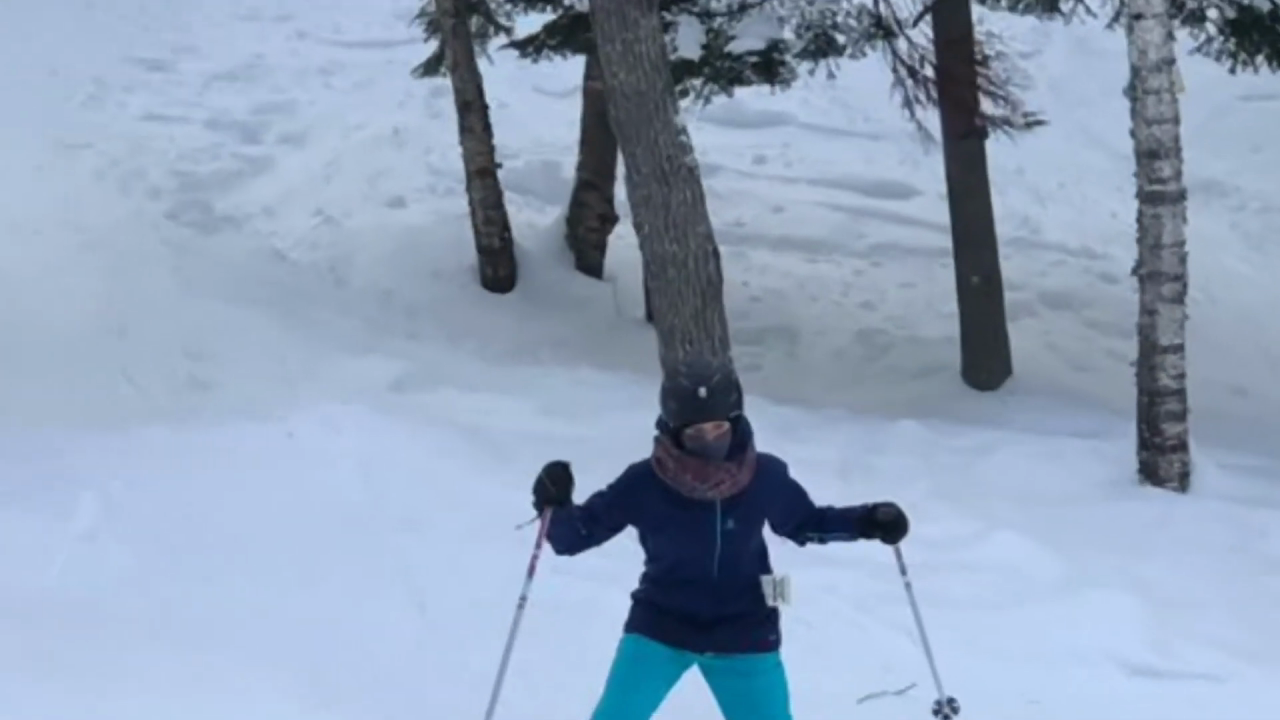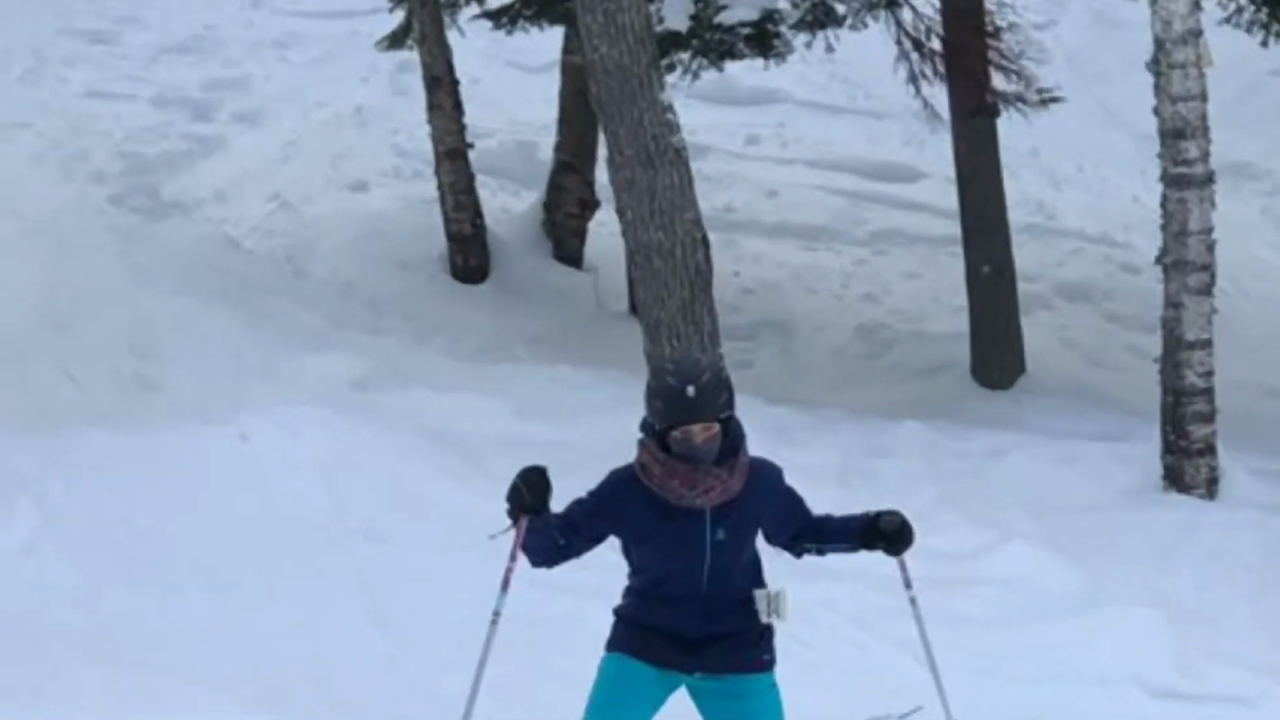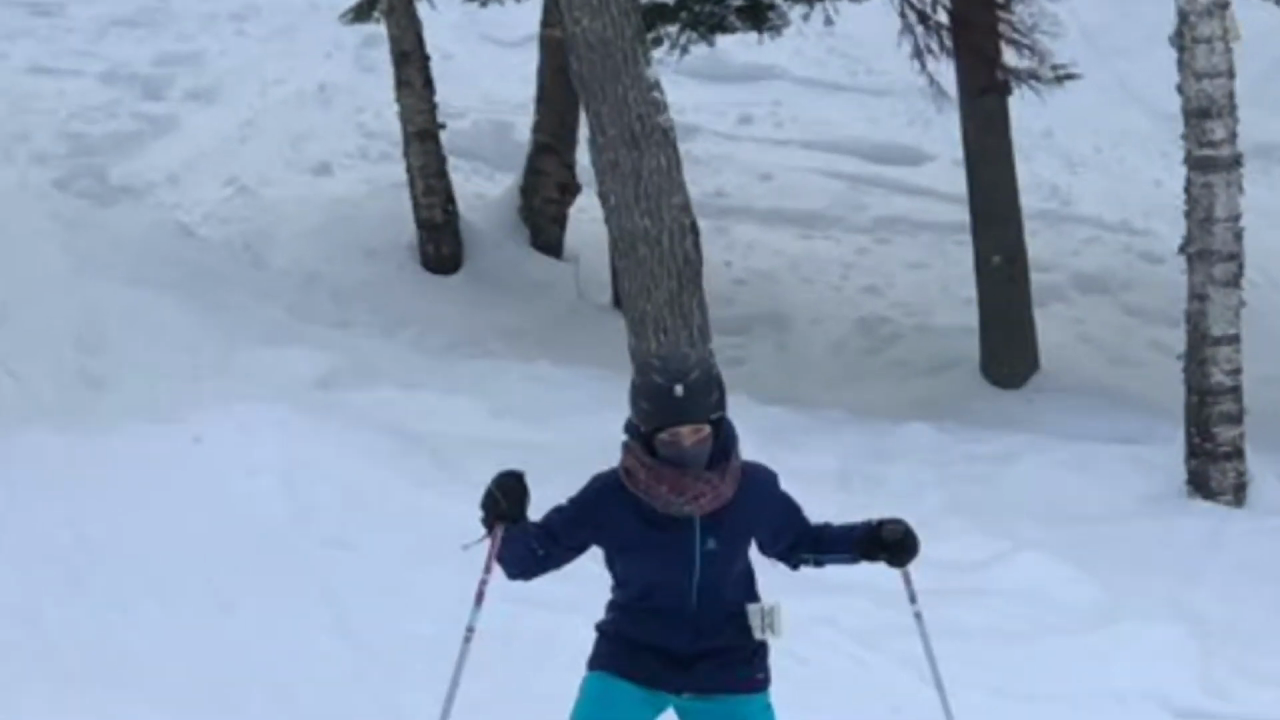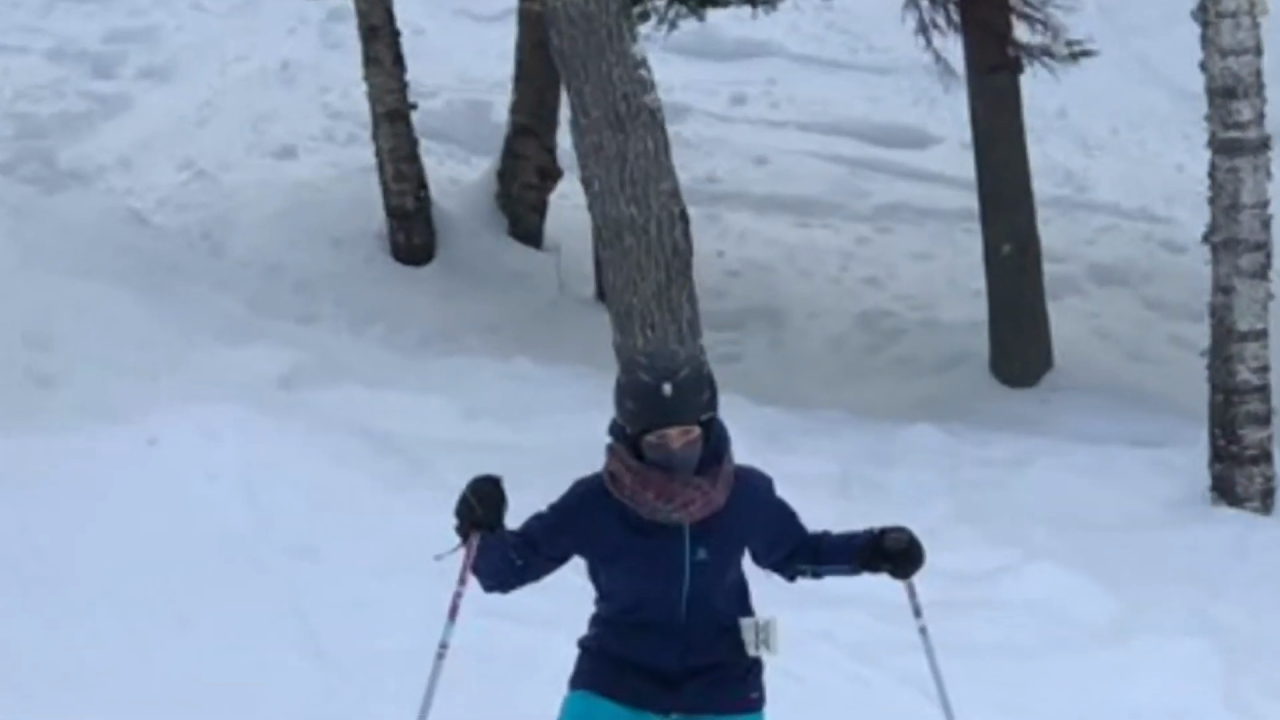
dt=0.3s
person 1, frame 1
left shoulder: (765, 477)
right shoulder: (645, 483)
left elbow: (806, 522)
right elbow: (582, 530)
left wrist: (868, 521)
right wrist: (556, 509)
left hip: (743, 636)
right hip: (660, 629)
person 1, frame 2
left shoulder: (758, 482)
right shoulder: (629, 490)
left elbow: (803, 532)
right elbow: (560, 540)
left wrist: (870, 530)
right wrist: (532, 518)
left hip: (735, 654)
right hip: (645, 647)
person 1, frame 3
left shoulder: (752, 489)
right shoulder: (612, 497)
left elbow: (800, 541)
right elbow: (539, 550)
left wrist: (872, 541)
right wrist: (509, 526)
left hip: (727, 671)
right hip: (630, 665)
person 1, frame 4
left shoulder: (746, 495)
right shoulder: (595, 504)
left elbow: (797, 552)
right elbow: (517, 560)
left wrist: (874, 550)
right wrist: (485, 535)
